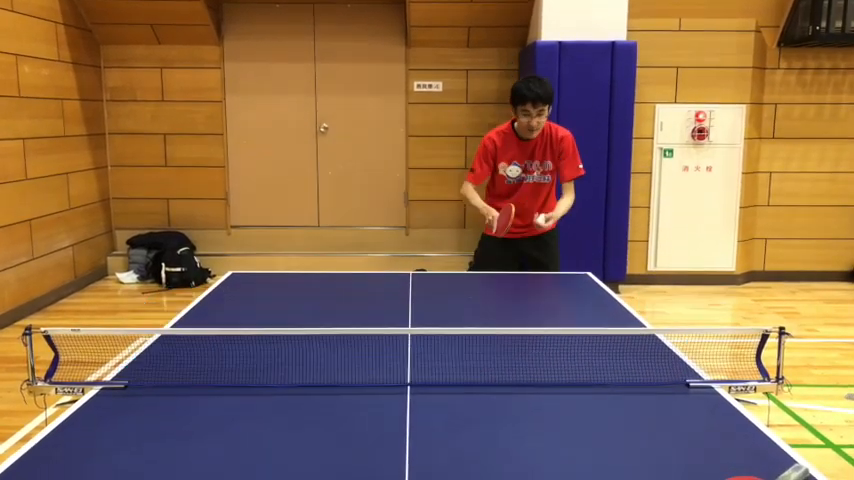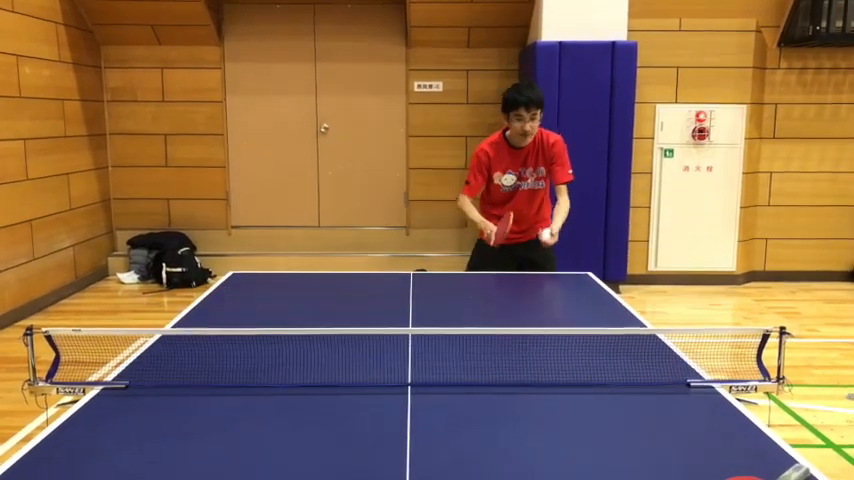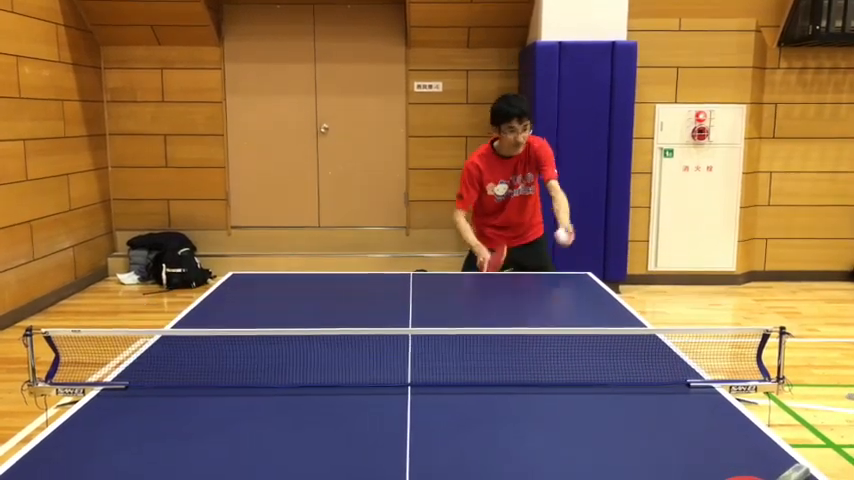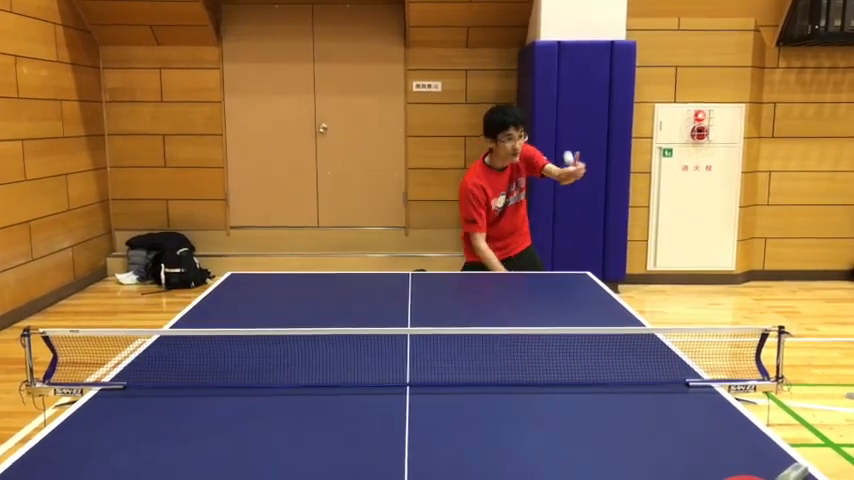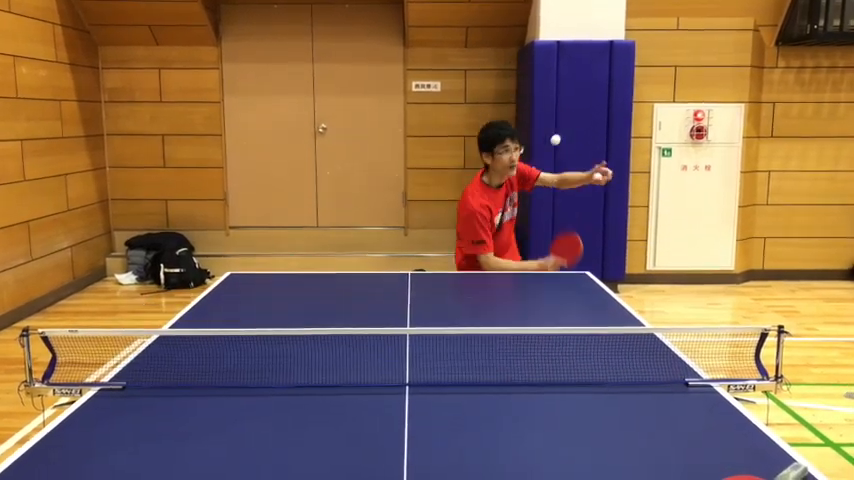
dt=0.2s
person 1, frame 1
left shoulder: (562, 139)
right shoulder: (494, 140)
left elbow: (568, 193)
right elbow: (467, 187)
left wrist: (554, 215)
right wrist: (486, 210)
left hip: (541, 233)
person 1, frame 2
left shoulder: (553, 144)
right shoulder: (487, 151)
left elbow: (563, 196)
right elbow: (464, 199)
left wrist: (555, 227)
right wrist: (483, 224)
left hip: (537, 237)
right hip: (496, 237)
person 1, frame 3
left shoulder: (538, 148)
right shoulder: (477, 164)
left elbow: (555, 190)
right elbow: (459, 215)
left wrist: (564, 224)
right wrist: (478, 248)
left hip: (531, 240)
right hip: (490, 244)
person 1, frame 4
left shoulder: (525, 154)
right shoulder: (474, 183)
left elbow: (557, 174)
right elbow: (478, 241)
left wrist: (571, 173)
left hip: (521, 248)
right hip: (486, 256)
person 1, frame 5
left shoulder: (514, 171)
right shoulder: (475, 202)
left elbow: (557, 181)
right elbow: (486, 262)
left wrist: (589, 177)
right wrist: (538, 266)
left hip: (512, 264)
